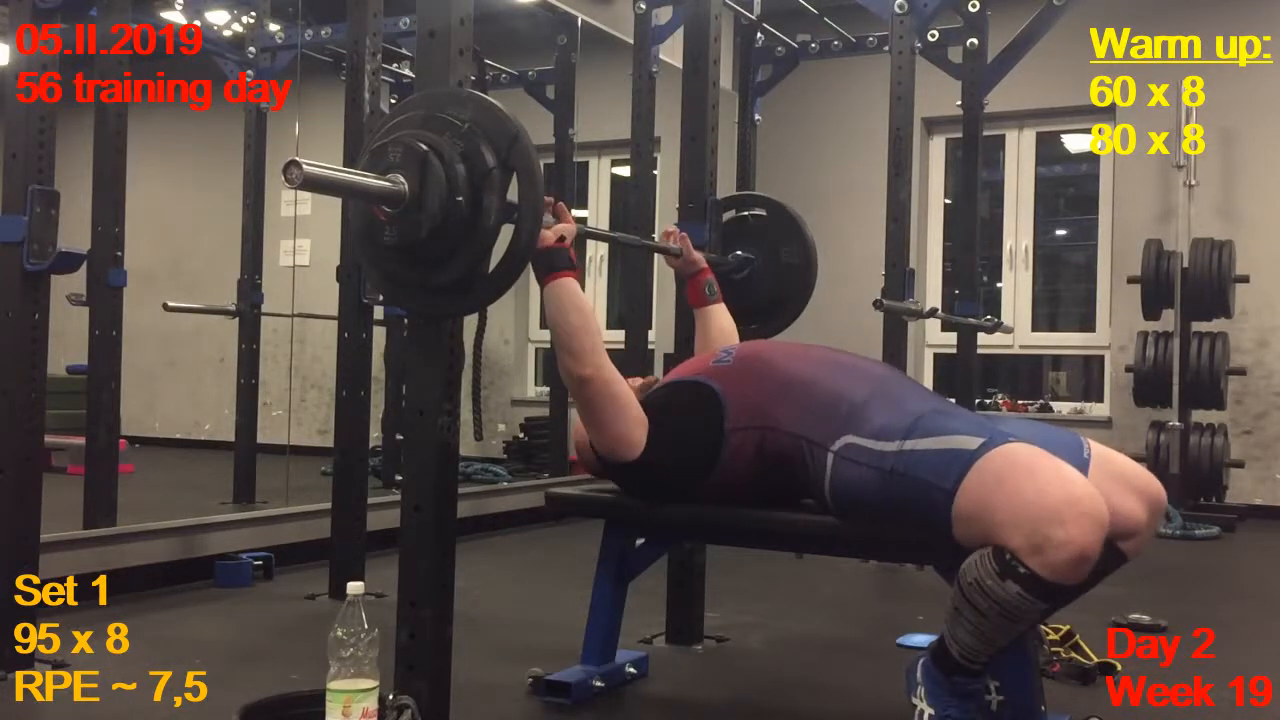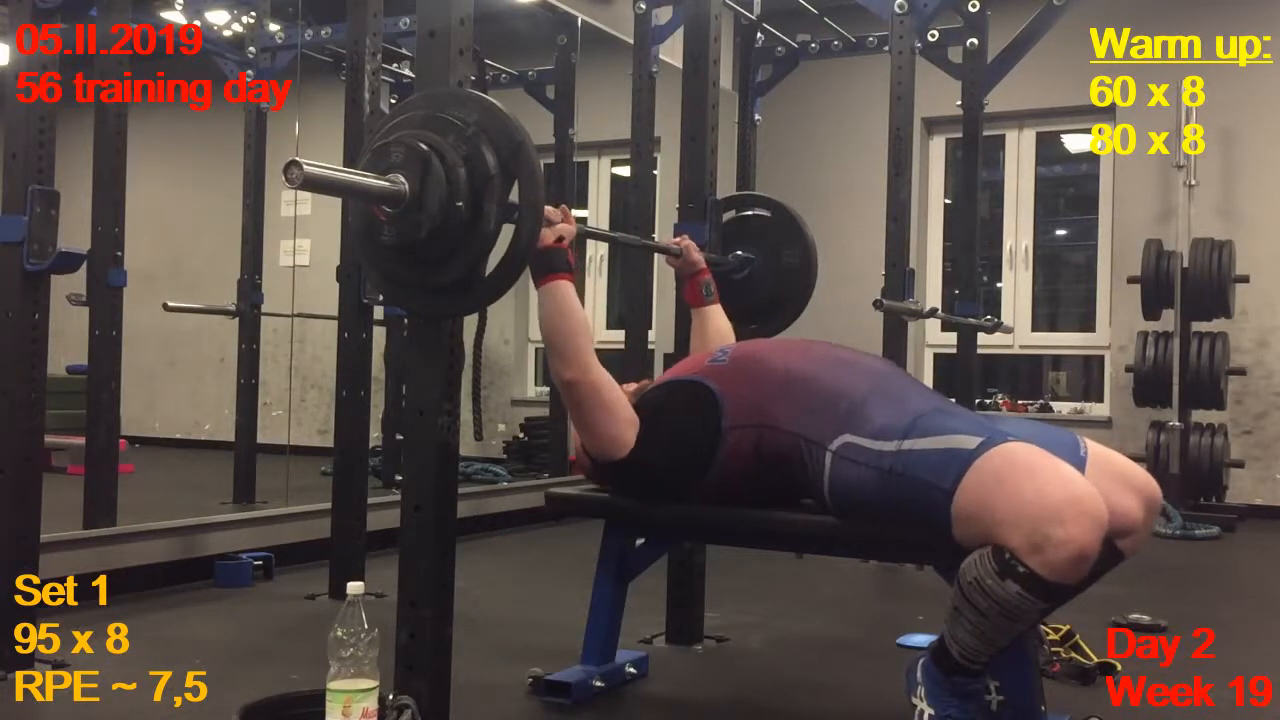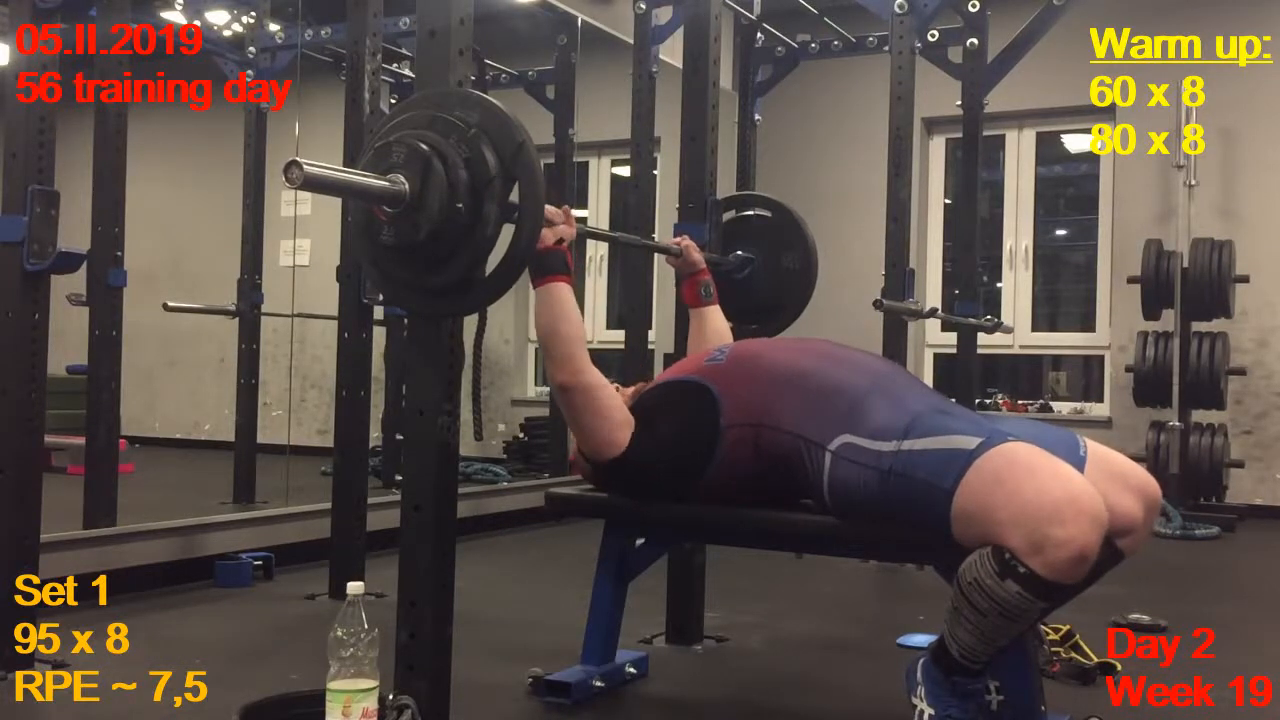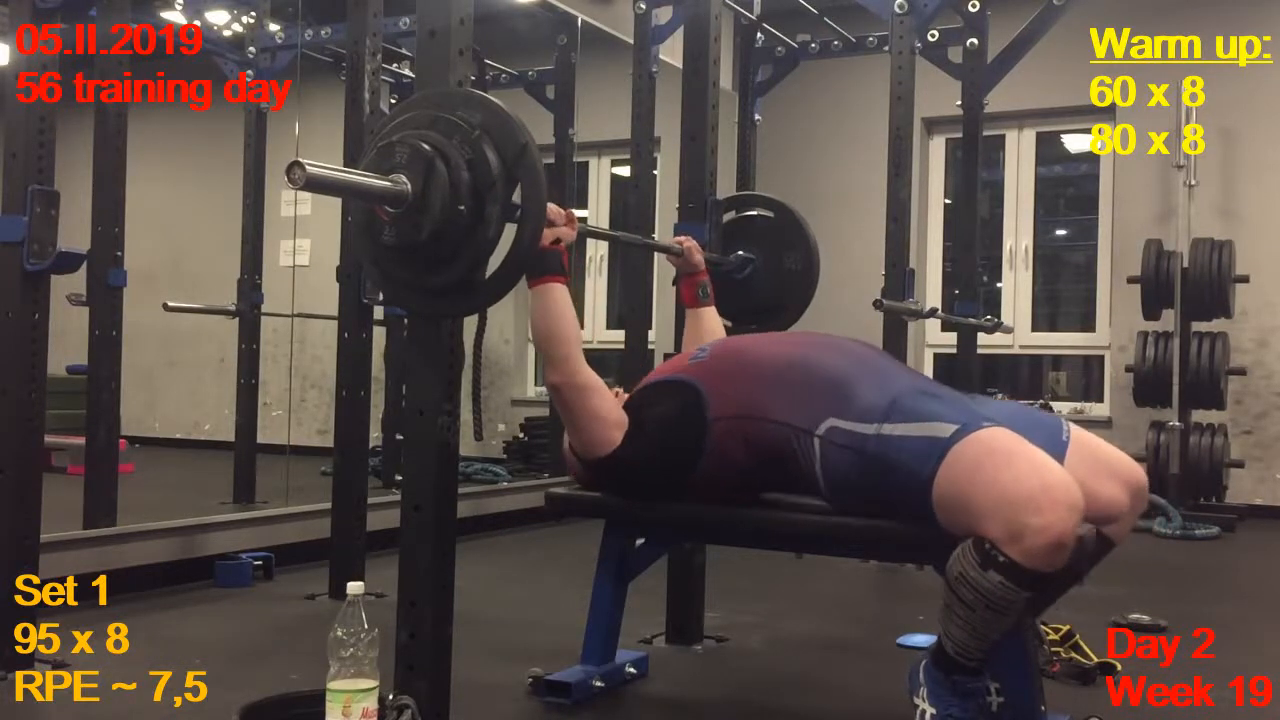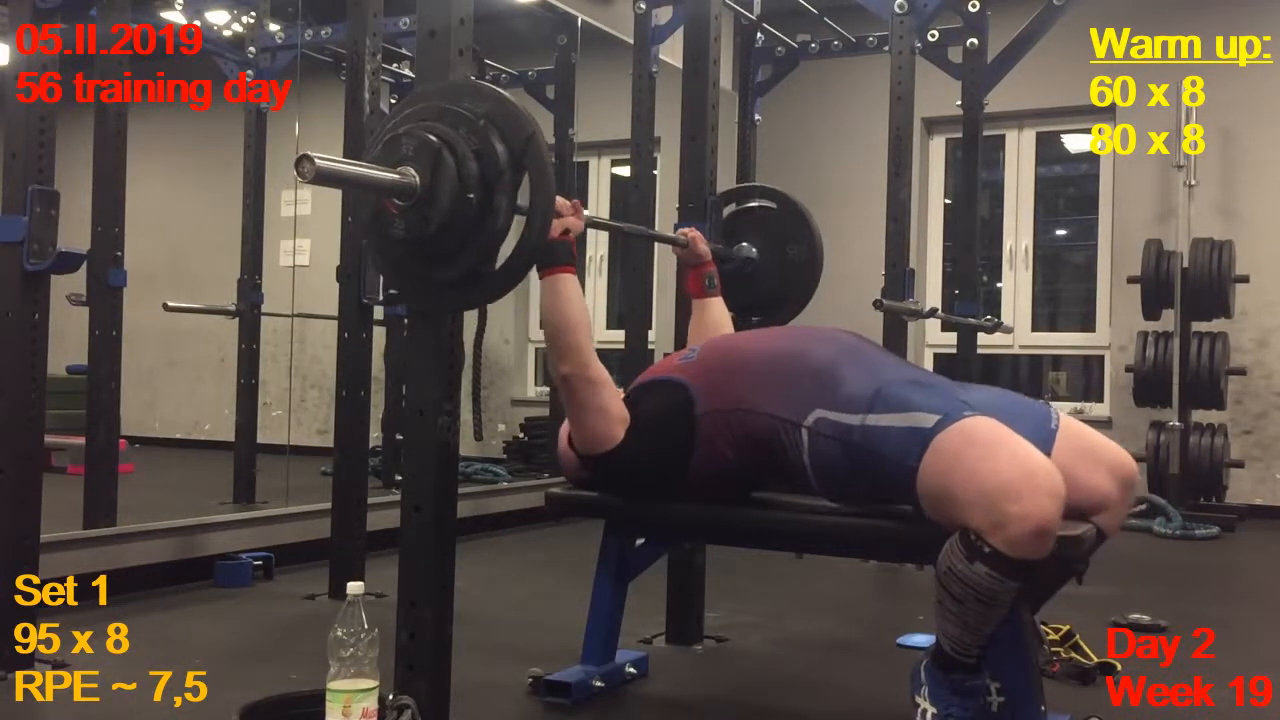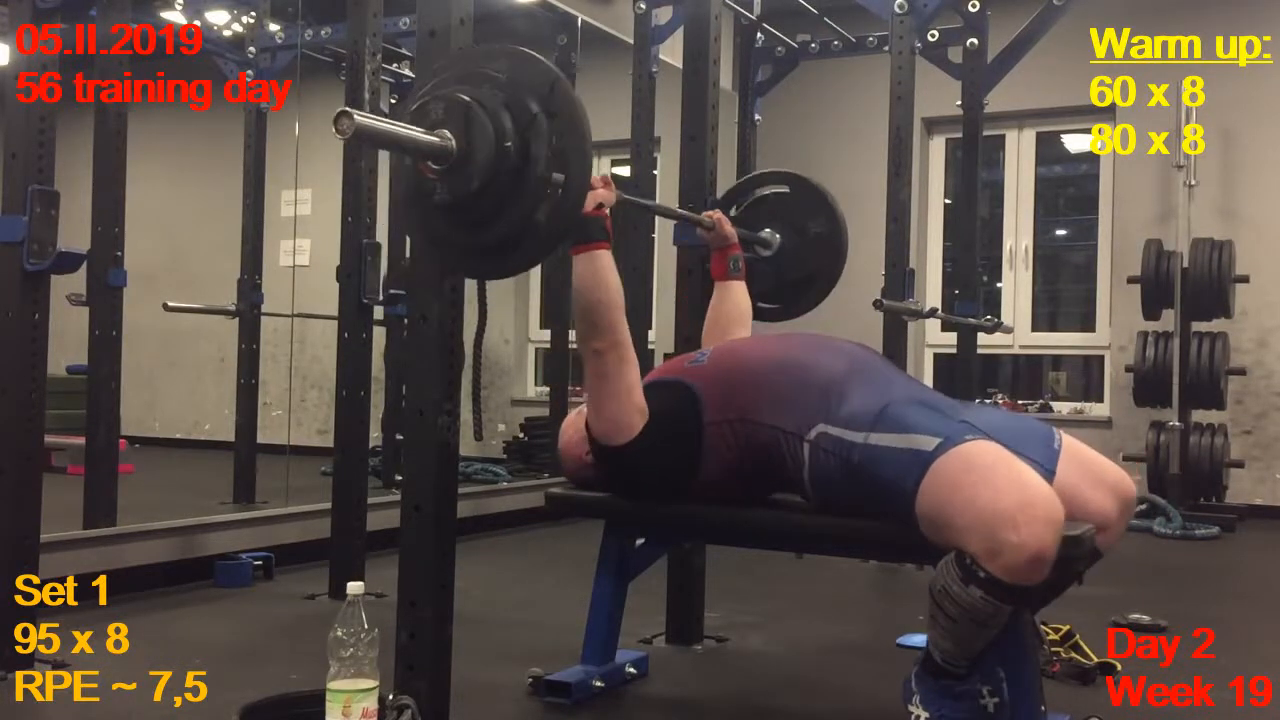
dt=0.4s
person 1, frame 1
left shoulder: (681, 412)
right shoulder: (653, 452)
left elbow: (724, 369)
right elbow: (586, 368)
left wrist: (697, 276)
right wrist: (555, 265)
left knee: (1138, 504)
right knee: (1068, 525)
left ankle: (986, 639)
person 1, frame 2
left shoulder: (675, 413)
right shoulder: (644, 450)
left elbow: (721, 370)
right elbow: (576, 372)
left wrist: (697, 279)
right wrist: (552, 265)
left knee: (1134, 502)
right knee: (1069, 524)
left ankle: (986, 641)
person 1, frame 3
left shoulder: (675, 416)
right shoulder: (642, 455)
left elbow: (718, 370)
right elbow: (571, 376)
left wrist: (696, 278)
right wrist: (550, 265)
left knee: (1134, 504)
right knee: (1070, 525)
left ankle: (987, 644)
person 1, frame 4
left shoulder: (669, 415)
right shoulder: (636, 451)
left elbow: (708, 366)
right elbow: (567, 377)
left wrist: (694, 278)
right wrist: (547, 263)
left knee: (1120, 493)
right knee: (1045, 515)
left ankle: (989, 639)
person 1, frame 5
left shoulder: (662, 410)
right shoulder: (630, 451)
left elbow: (715, 360)
right elbow: (574, 367)
left wrist: (701, 271)
right wrist: (556, 255)
left knee: (1111, 483)
right knee: (1028, 504)
left ankle: (986, 637)
person 1, frame 6
left shoulder: (676, 408)
right shoulder: (639, 450)
left elbow: (727, 348)
right elbow: (603, 344)
left wrist: (726, 253)
right wrist: (589, 230)
left knee: (1110, 502)
right knee: (1027, 528)
left ankle: (975, 644)
